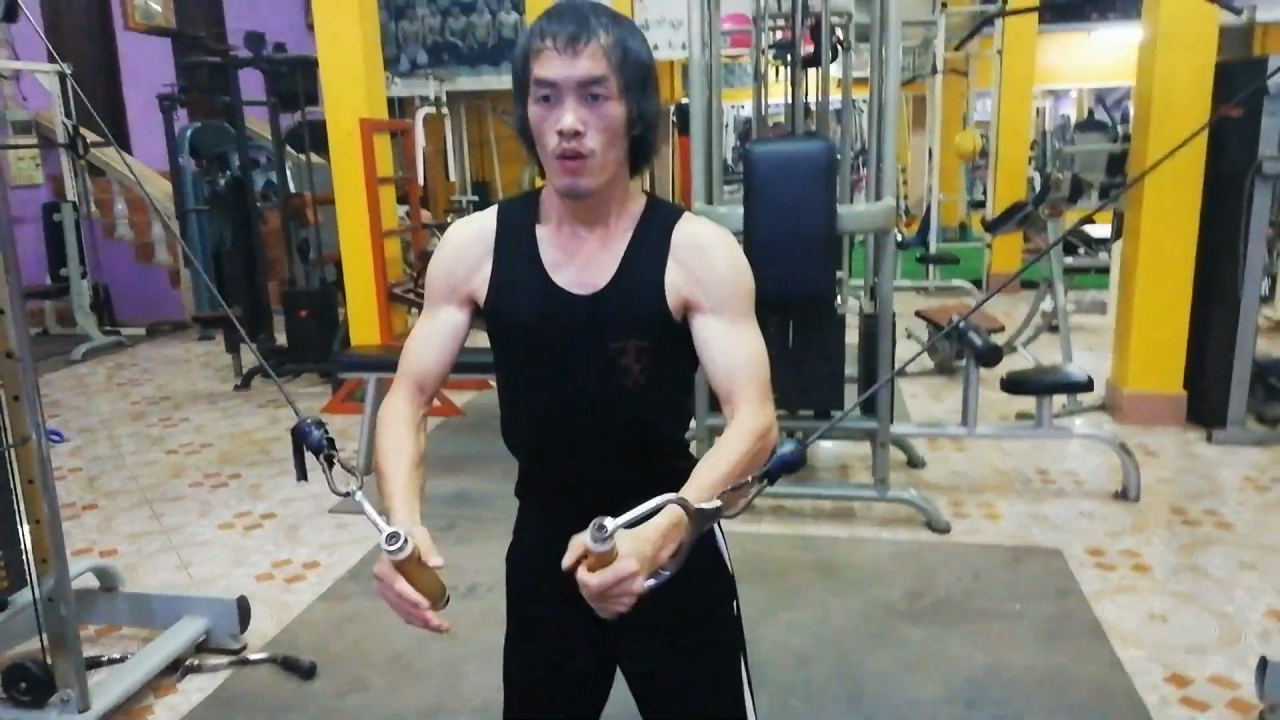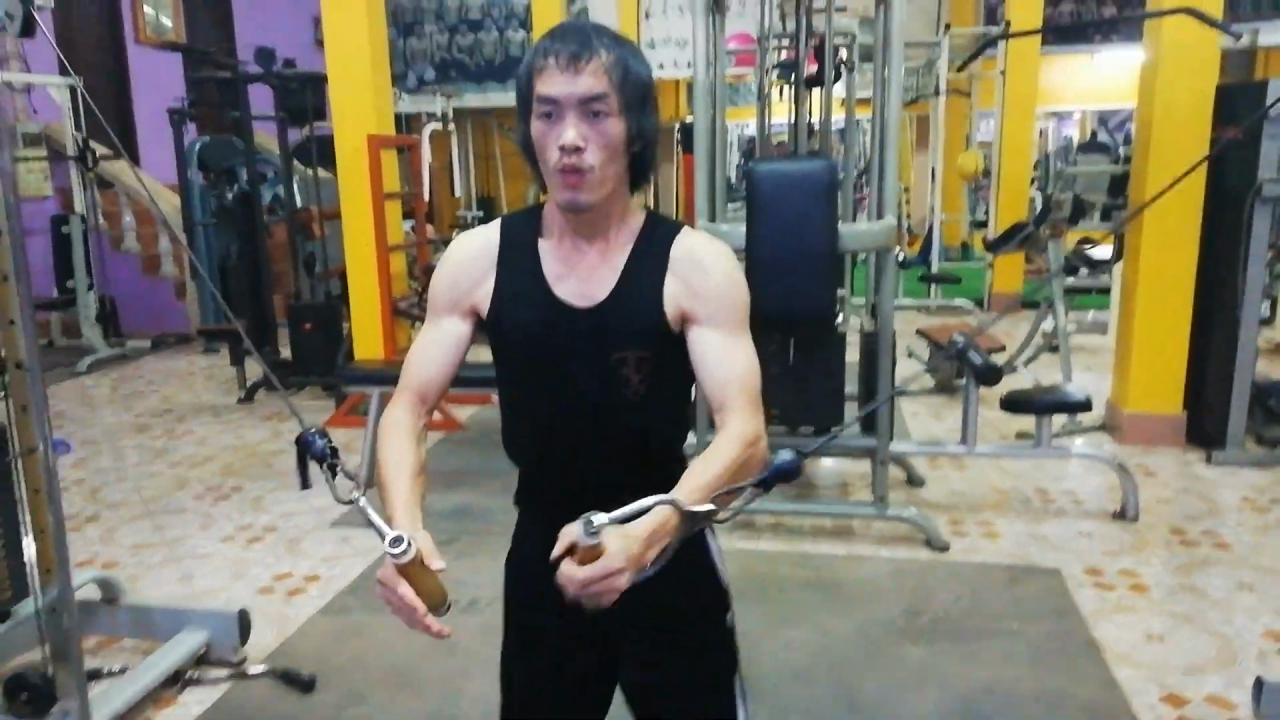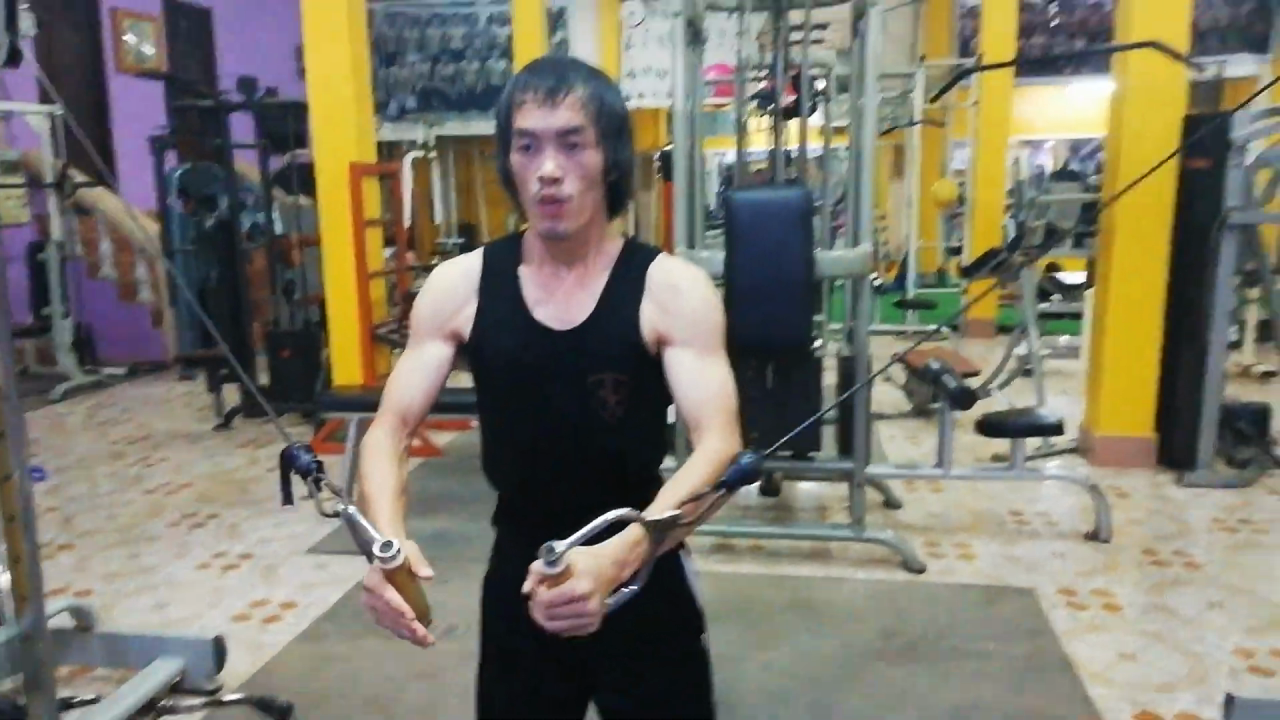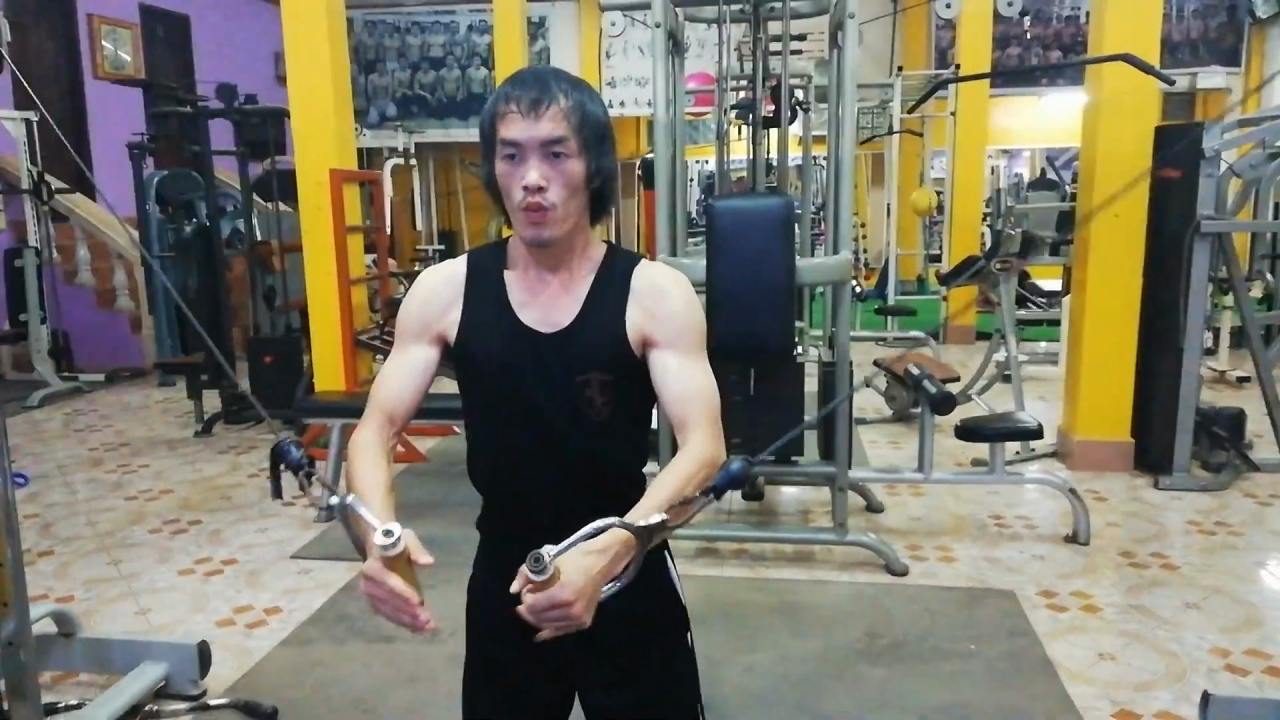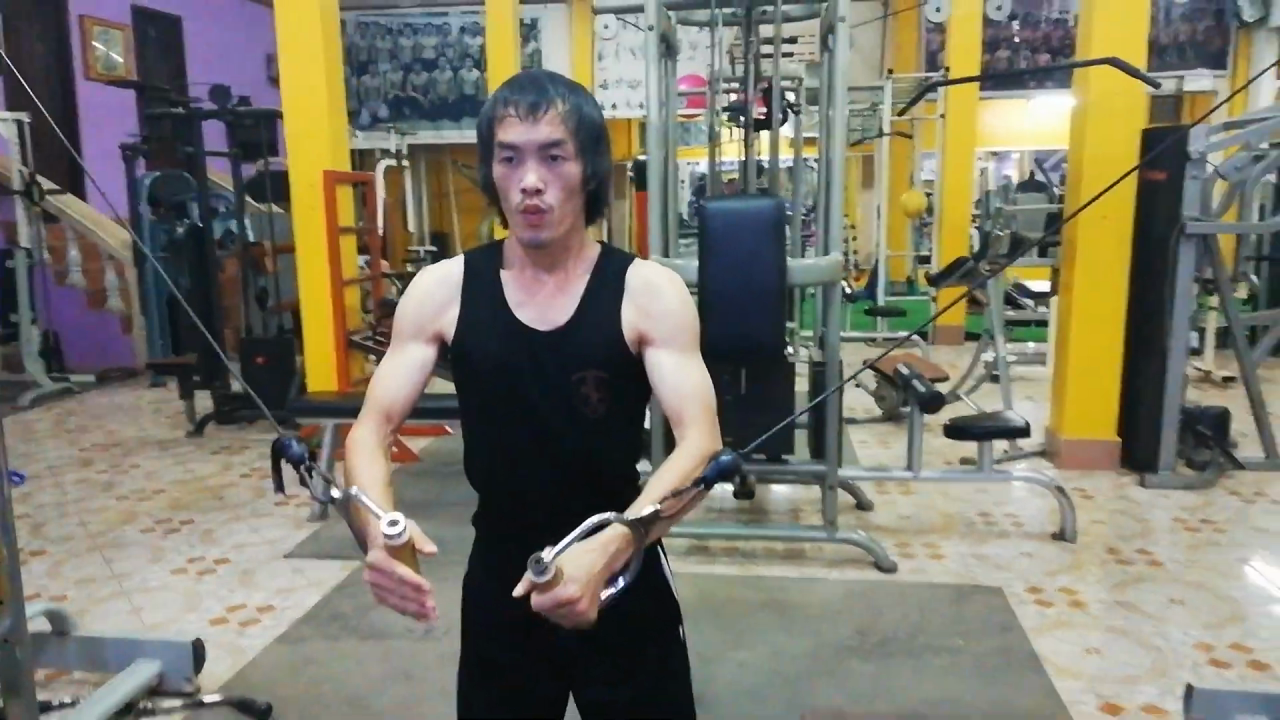
dt=0.1s
person 1, frame 1
left shoulder: (697, 252)
right shoulder: (476, 246)
left elbow: (754, 422)
right elbow: (408, 397)
left wrist: (658, 537)
right wrist: (402, 521)
left hip: (671, 553)
right hip: (544, 556)
person 1, frame 2
left shoulder: (696, 264)
right shoulder: (479, 258)
left elbow: (743, 430)
right elbow: (410, 404)
left wrist: (645, 535)
right wrist: (404, 525)
left hip: (667, 563)
right hip: (542, 562)
person 1, frame 3
left shoulder: (671, 290)
right shoulder: (460, 286)
left elbow: (719, 447)
right elbow: (392, 427)
left wrist: (618, 557)
right wrist: (388, 540)
left hip: (643, 584)
right hip: (519, 587)
person 1, frame 4
left shoulder: (654, 294)
right shoulder: (447, 290)
left elbow: (704, 448)
right elbow: (376, 429)
left wrist: (606, 554)
left hip: (626, 586)
right hip: (504, 588)
person 1, frame 5
left shoulder: (649, 293)
right shoulder: (444, 290)
left elbow: (700, 443)
right elbow: (374, 426)
left wrist: (607, 549)
right wrist: (381, 529)
left hip: (622, 582)
right hip: (500, 586)
